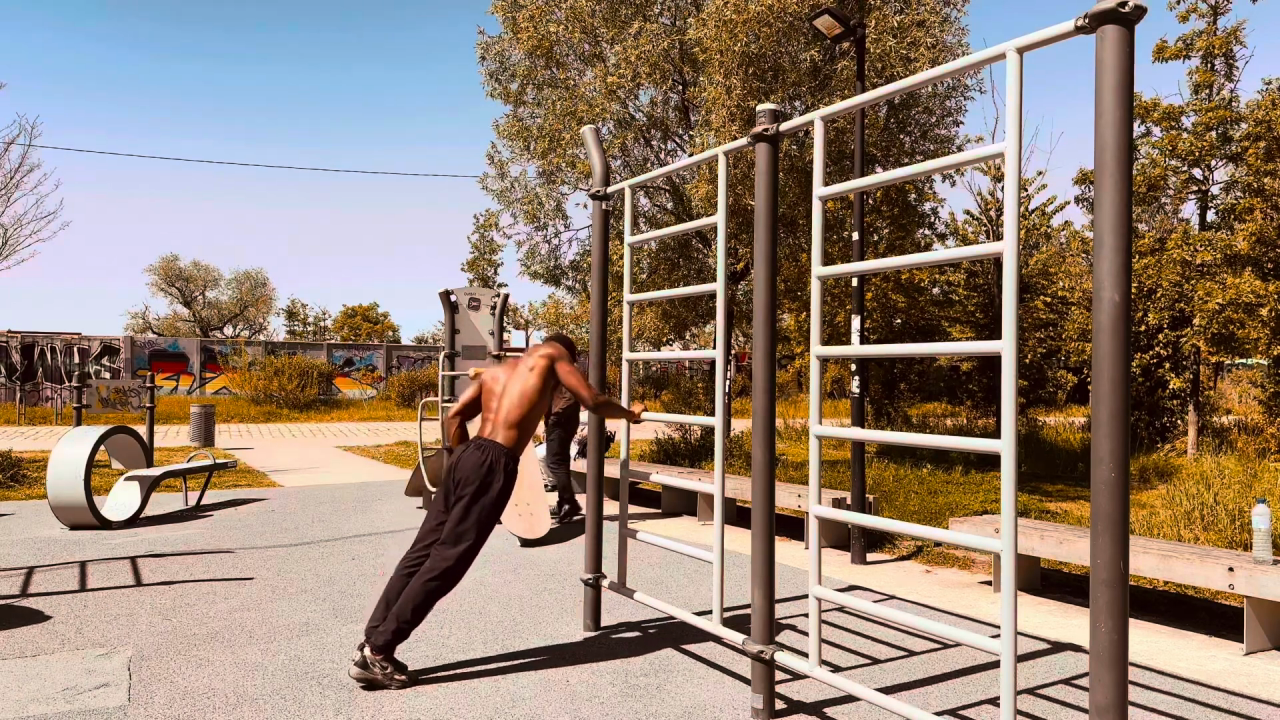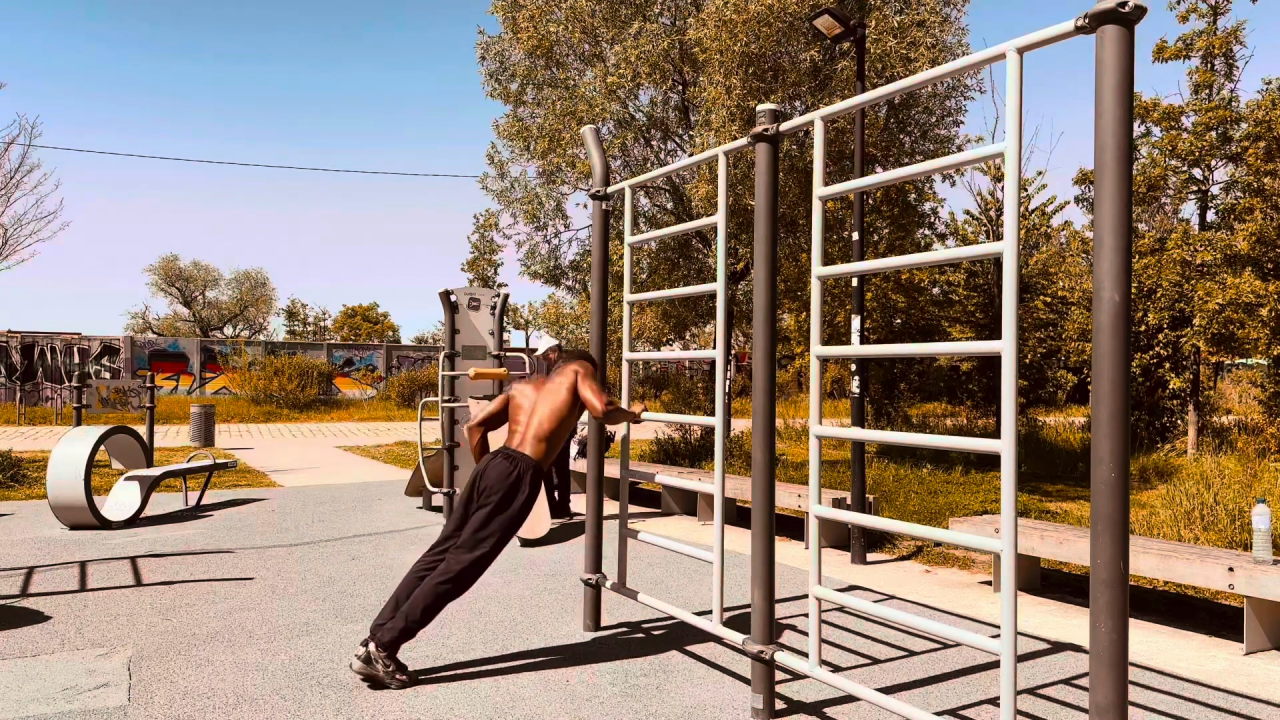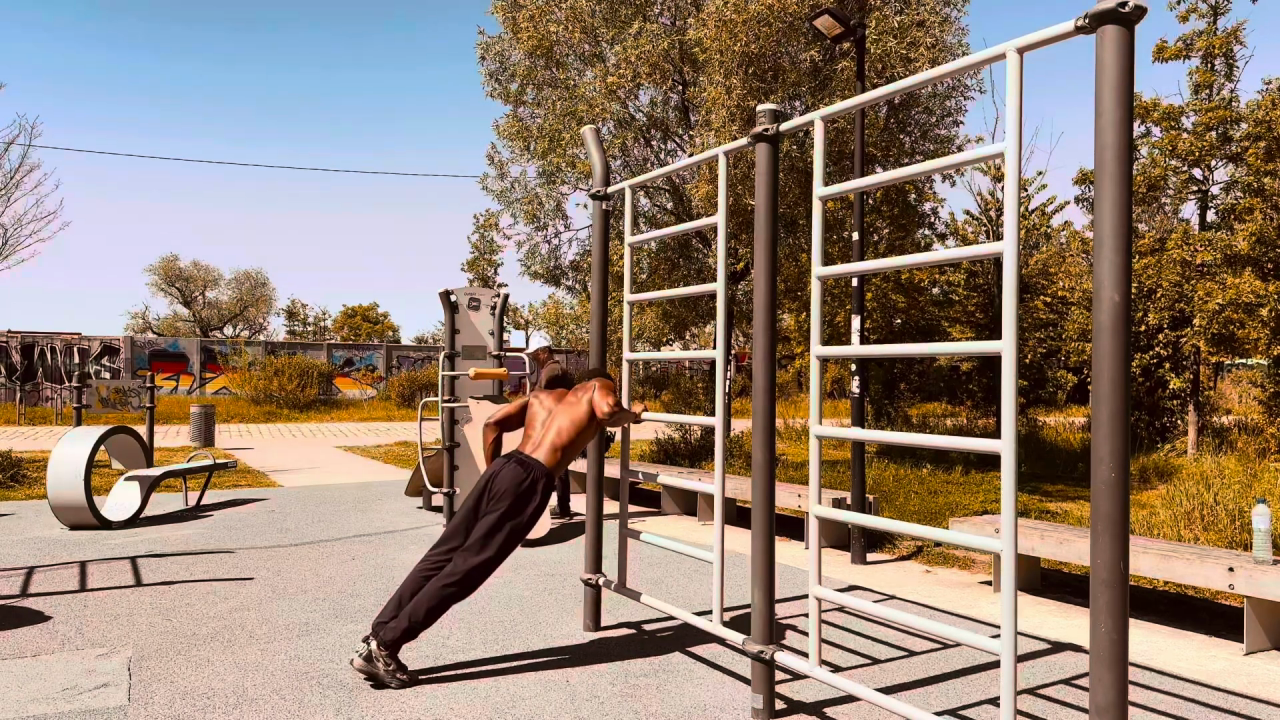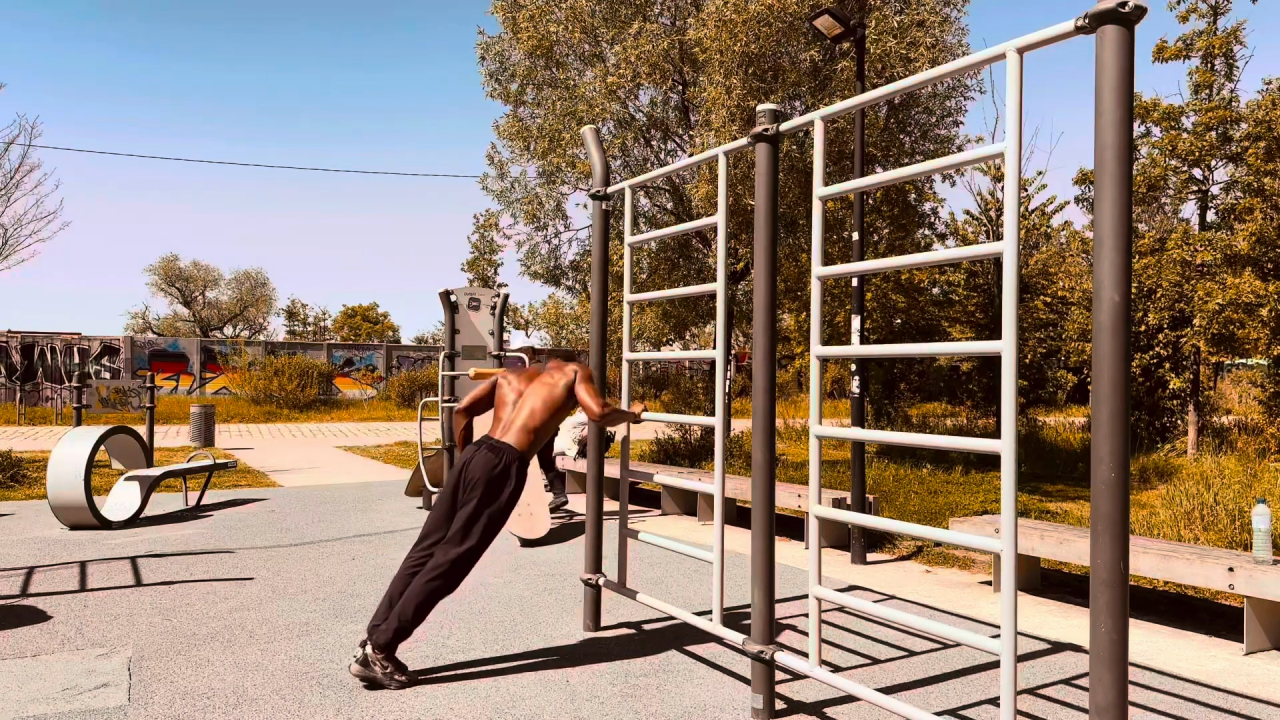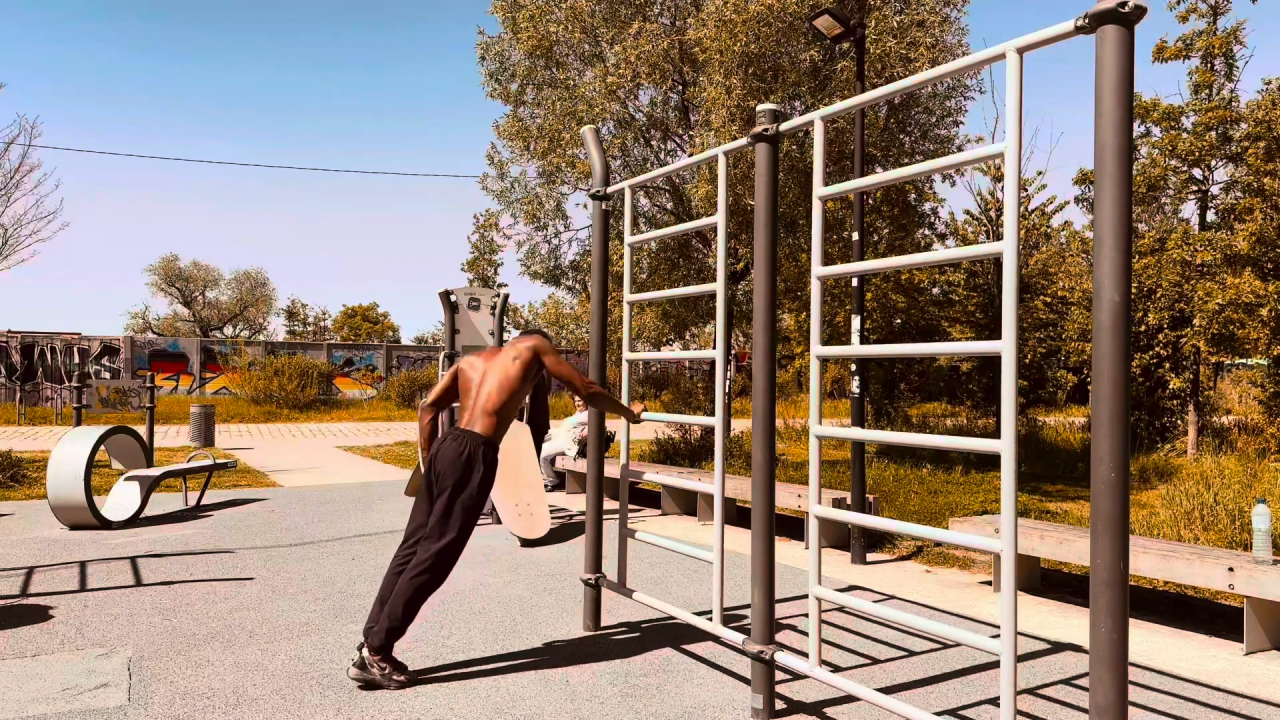
dt=0.4s
person 1, frame 1
left shoulder: (495, 369)
right shoulder: (552, 352)
left elbow: (454, 418)
right elbow: (593, 402)
right wrist: (630, 413)
left hip: (467, 457)
right hip: (495, 463)
left knee: (422, 554)
right knee: (446, 562)
left ankle: (372, 646)
right ankle: (376, 653)
person 1, frame 2
left shoulder: (522, 386)
right shoulder: (579, 369)
left elbow: (476, 425)
right elbow: (602, 410)
right wrist: (630, 414)
left hip: (493, 464)
right hip: (520, 474)
left knee: (439, 555)
right knee: (460, 565)
left ankle: (376, 643)
right ankle: (381, 649)
person 1, frame 3
left shoulder: (542, 394)
right shoulder: (600, 386)
left elbow: (492, 424)
right elbow: (608, 412)
right wrist: (632, 414)
left hip: (504, 468)
right hip: (530, 481)
left knee: (440, 557)
right knee: (466, 568)
left ankle: (377, 640)
right ankle: (383, 648)
person 1, frame 4
left shoulder: (511, 374)
right shoulder: (575, 371)
left elbow: (462, 411)
right elbow: (600, 414)
right wrist: (630, 414)
left hip: (476, 455)
right hip: (504, 467)
left knee: (425, 552)
right knee: (450, 561)
left ankle: (372, 644)
right ankle: (379, 652)
person 1, frame 5
left shoulder: (471, 359)
right shoulder: (535, 345)
left elbow: (428, 410)
right elbow: (587, 391)
right wrist: (627, 412)
left hip: (445, 446)
right hip: (474, 454)
left knee: (412, 550)
right knee: (433, 557)
left ankle: (370, 648)
right ankle: (374, 653)
